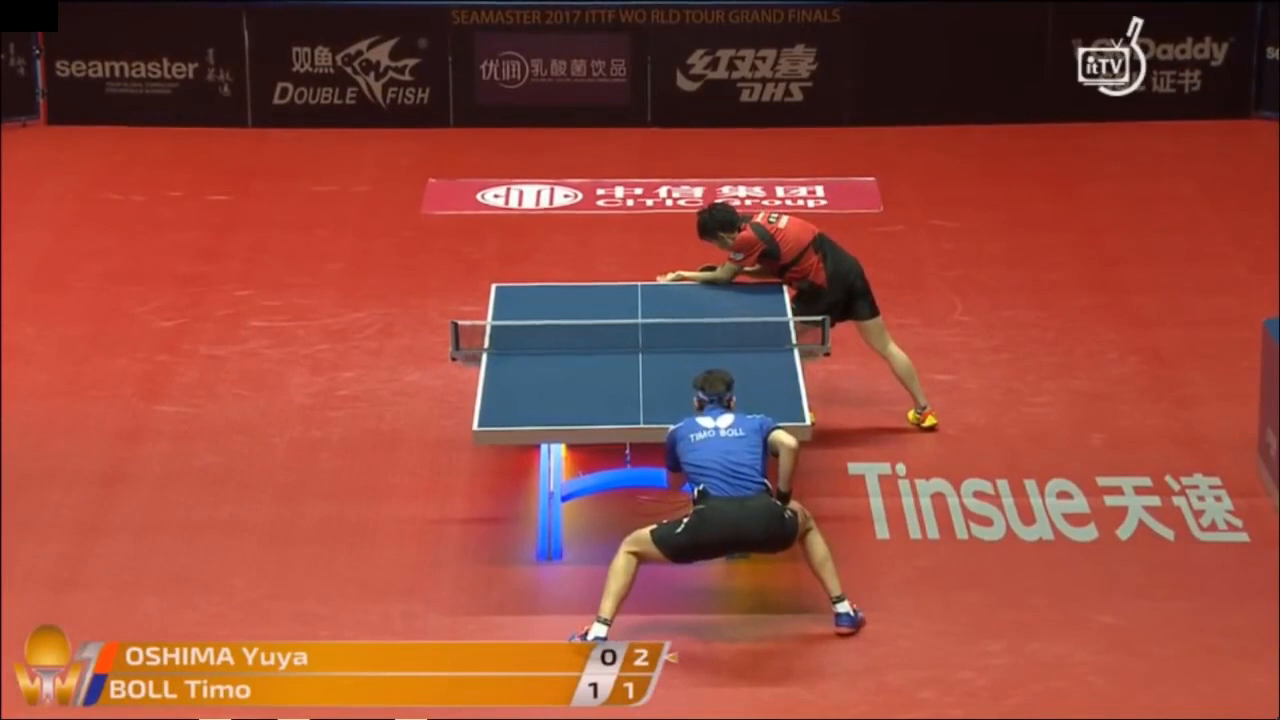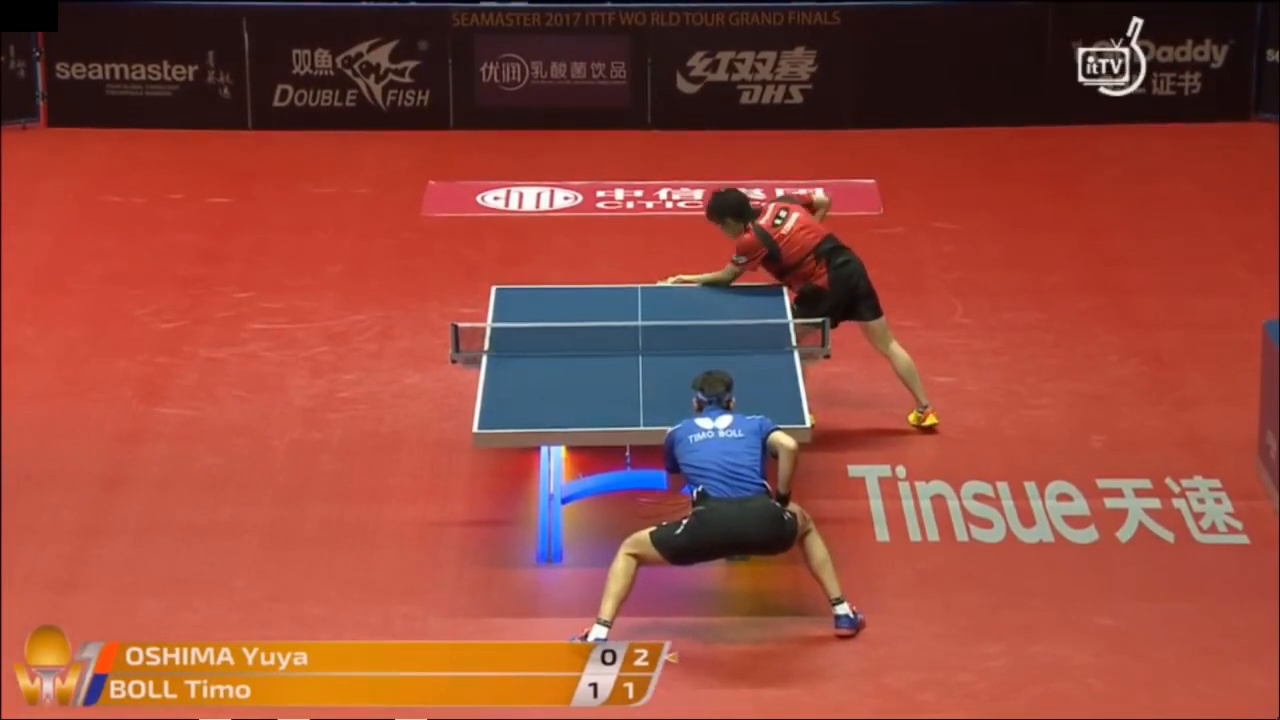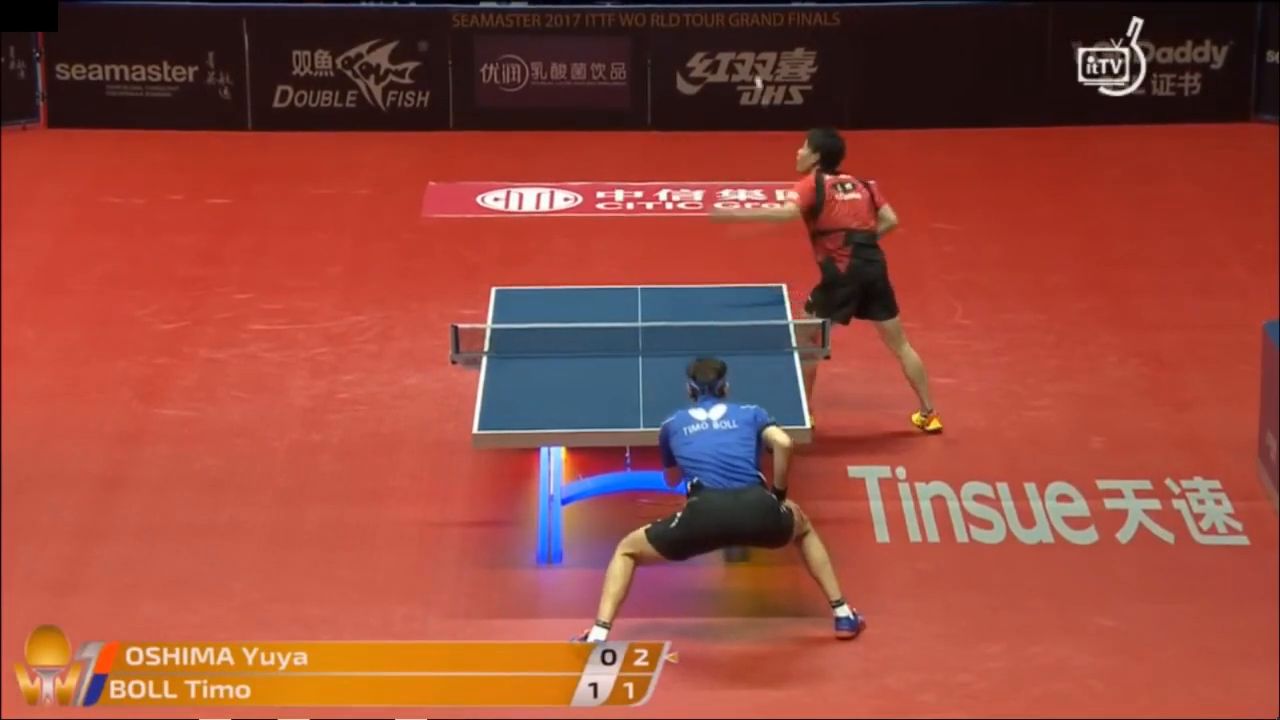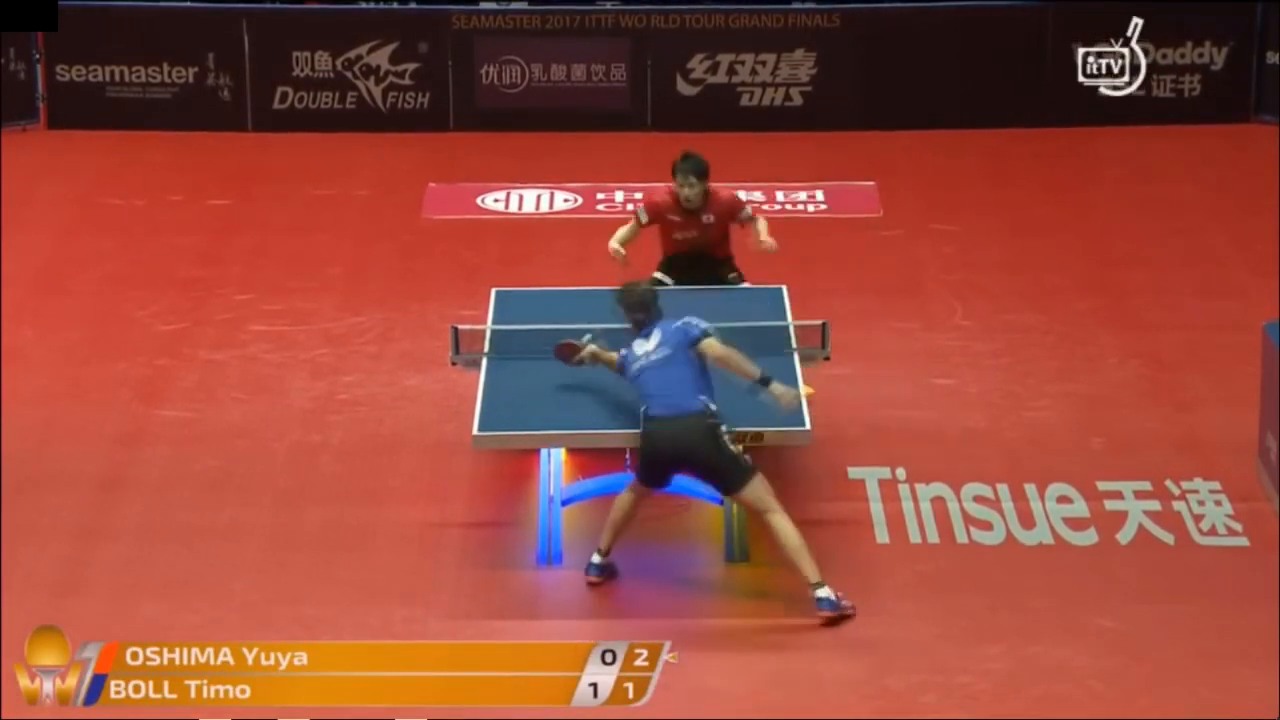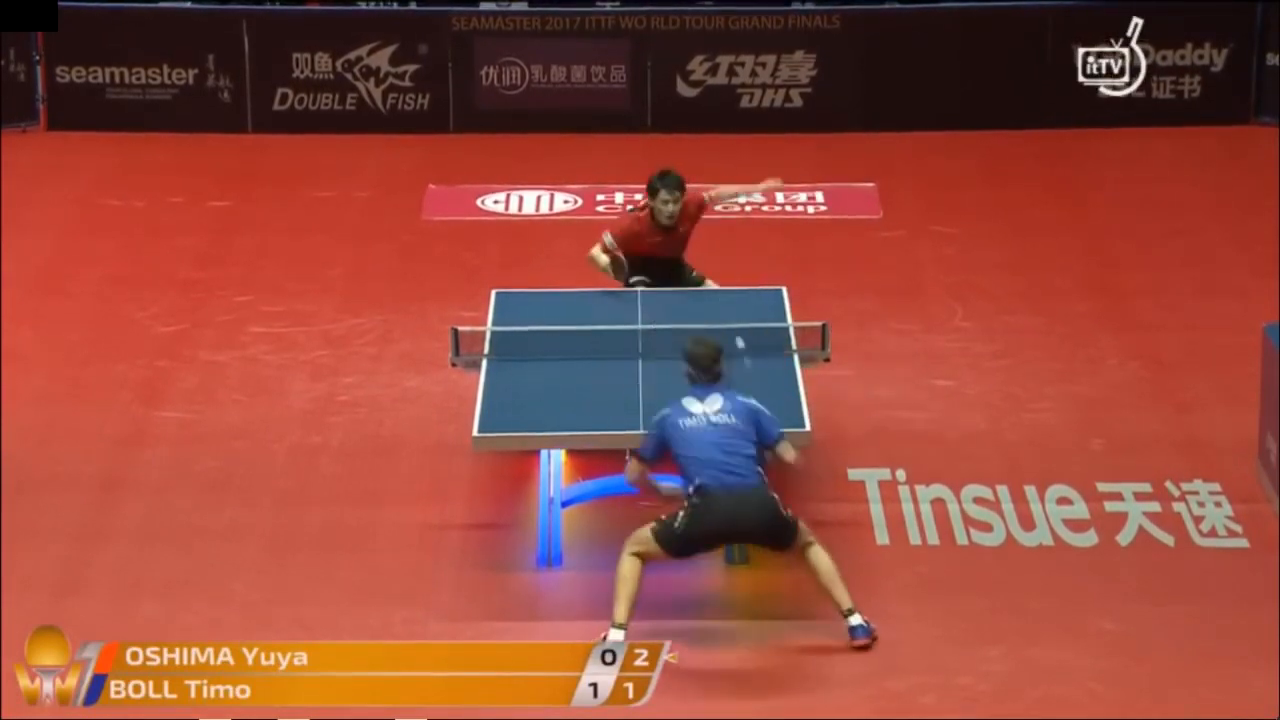
dt=1s
person 1, frame 1
left shoulder: (679, 432)
right shoulder: (757, 423)
right elbow: (789, 444)
right wrist: (783, 497)
left hip: (710, 523)
right hip: (763, 520)
left knee: (630, 548)
right knee: (805, 523)
left ankle: (597, 634)
right ankle: (843, 613)
person 1, frame 2
left shoulder: (678, 433)
right shoulder: (755, 423)
right elbow: (788, 446)
right wrist: (782, 499)
left hip: (709, 524)
right hip: (762, 521)
left knee: (630, 550)
right knee: (804, 524)
left ankle: (598, 636)
right ankle: (843, 615)
person 1, frame 3
left shoulder: (672, 424)
right shoulder: (751, 414)
left elbow: (672, 479)
right elbow: (783, 443)
right wrist: (779, 494)
left hip: (705, 514)
right hip: (757, 511)
left knee: (627, 551)
right knee: (802, 527)
left ankle: (598, 636)
right ankle: (843, 616)
person 1, frame 4
left shoulder: (629, 355)
right shoulder: (683, 327)
right elbow: (716, 351)
left wrist: (595, 354)
right wrist: (767, 383)
left hip: (658, 437)
right hip: (700, 431)
left knee: (635, 492)
right knee: (771, 510)
left ankle: (599, 563)
right ankle: (823, 594)
person 1, frame 5
left shoulder: (669, 417)
right shoulder: (747, 406)
left elbow: (635, 473)
right elbow: (789, 458)
left wrist: (661, 491)
left hip: (708, 511)
right hip: (759, 507)
left knee: (634, 549)
right knee: (808, 545)
left ankle: (617, 635)
right ankle: (855, 623)
person 2, frame 1
left shoulder: (748, 238)
right shoulder: (762, 220)
left elbow: (723, 277)
left wrist: (681, 275)
right wrist: (744, 269)
left hip: (825, 285)
right hip: (848, 268)
right knee: (885, 346)
right ankle: (923, 410)
person 2, frame 2
left shoulder: (752, 239)
right shoulder: (781, 204)
left elbow: (725, 278)
right elbow: (824, 202)
left wrist: (683, 279)
left hip: (826, 287)
right hip: (852, 268)
right knee: (887, 345)
right ankle: (924, 409)
person 2, frame 3
left shoulder: (812, 185)
right shoulder: (860, 184)
left elbow: (786, 213)
right elbow: (890, 221)
left wrist: (736, 214)
left hip: (842, 274)
right hip: (875, 267)
left knee: (806, 340)
right knee: (899, 345)
right ankle: (928, 413)
person 2, frame 4
left shoulder: (725, 200)
right shoulder: (660, 201)
left elbow: (755, 220)
right elbow: (633, 226)
left wrist: (764, 237)
right wrist: (615, 243)
left hip: (718, 266)
right hip: (677, 265)
person 2, frame 5
left shoulder: (691, 205)
right shoulder: (633, 222)
left elbow: (716, 195)
right elbow: (595, 252)
left wrist: (756, 189)
right wrist: (602, 260)
left hip: (673, 265)
right hip: (640, 267)
